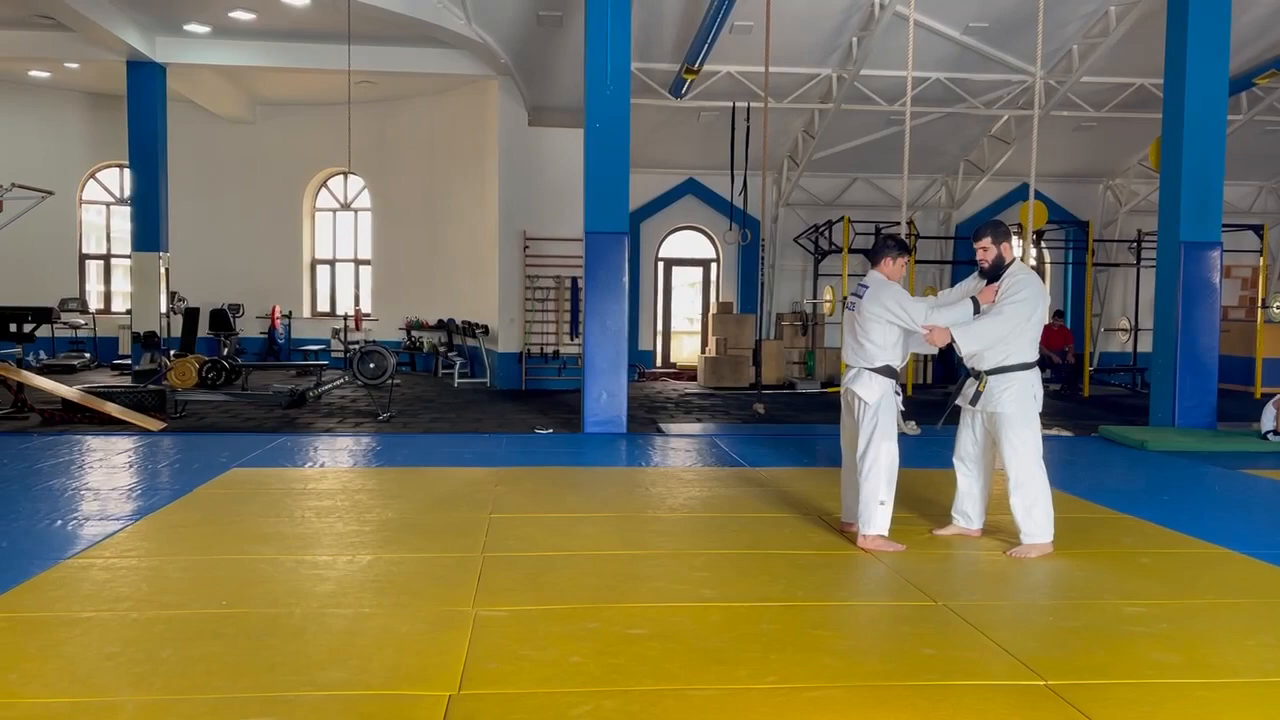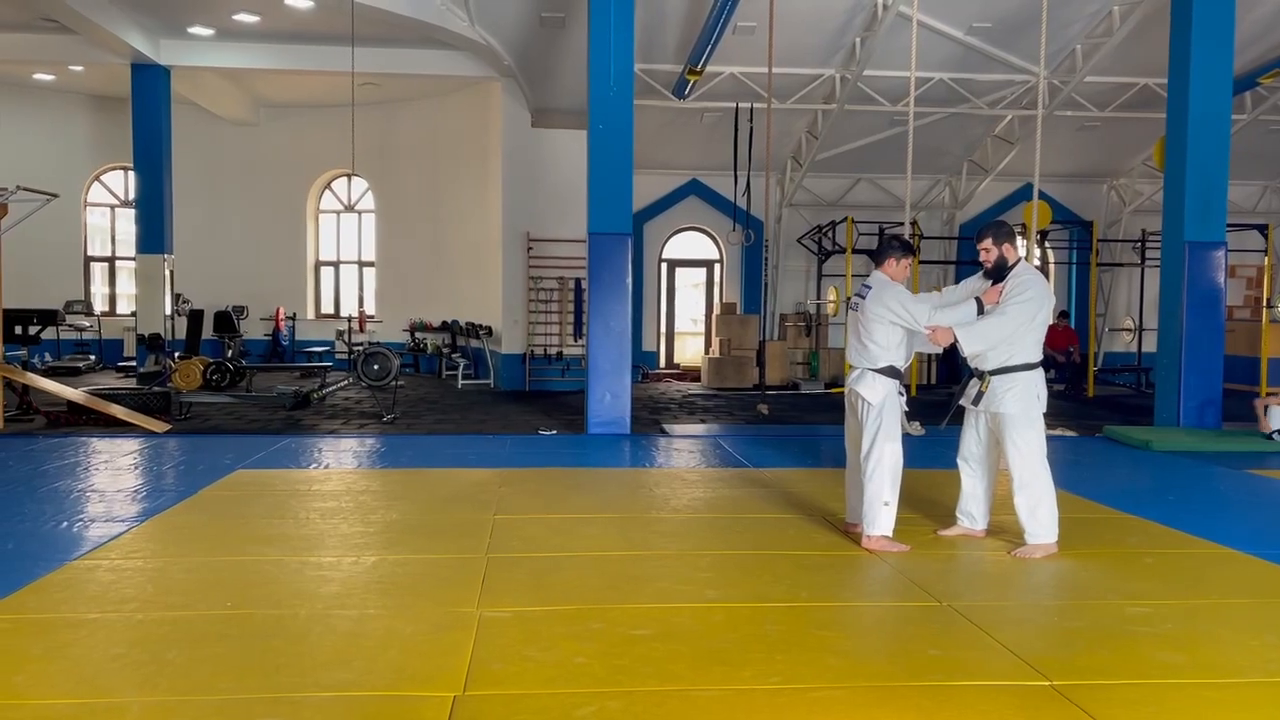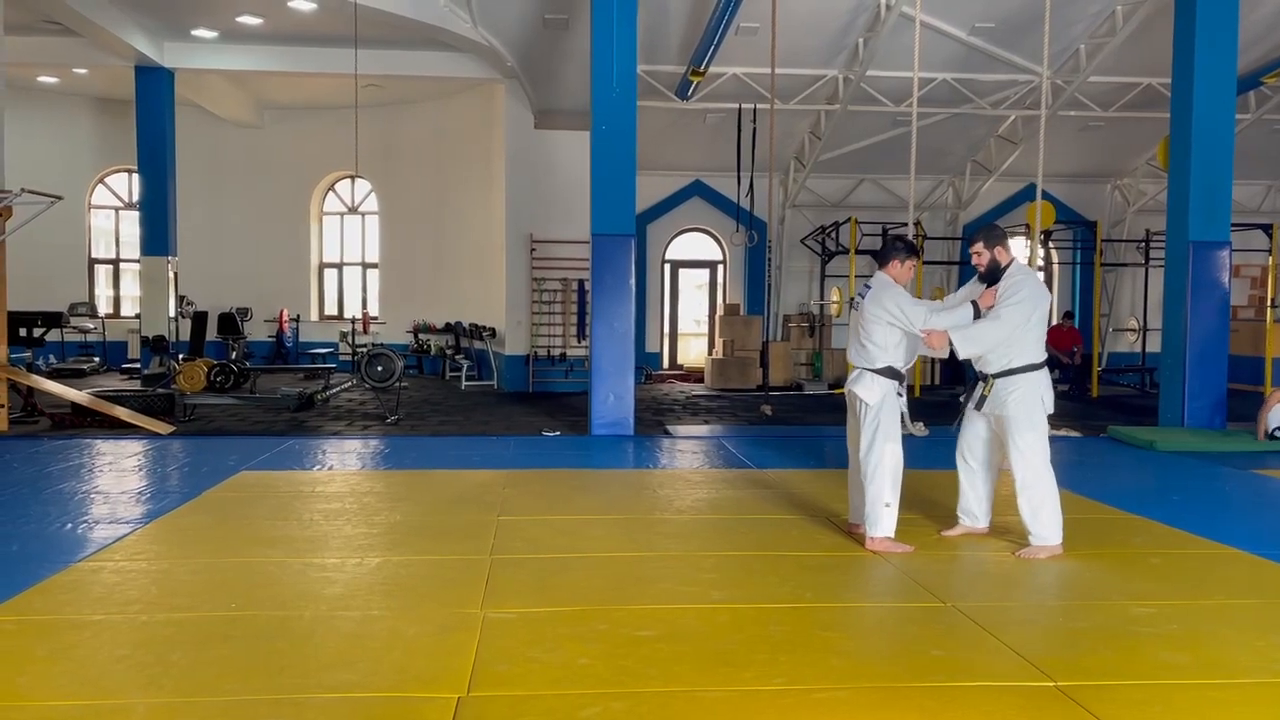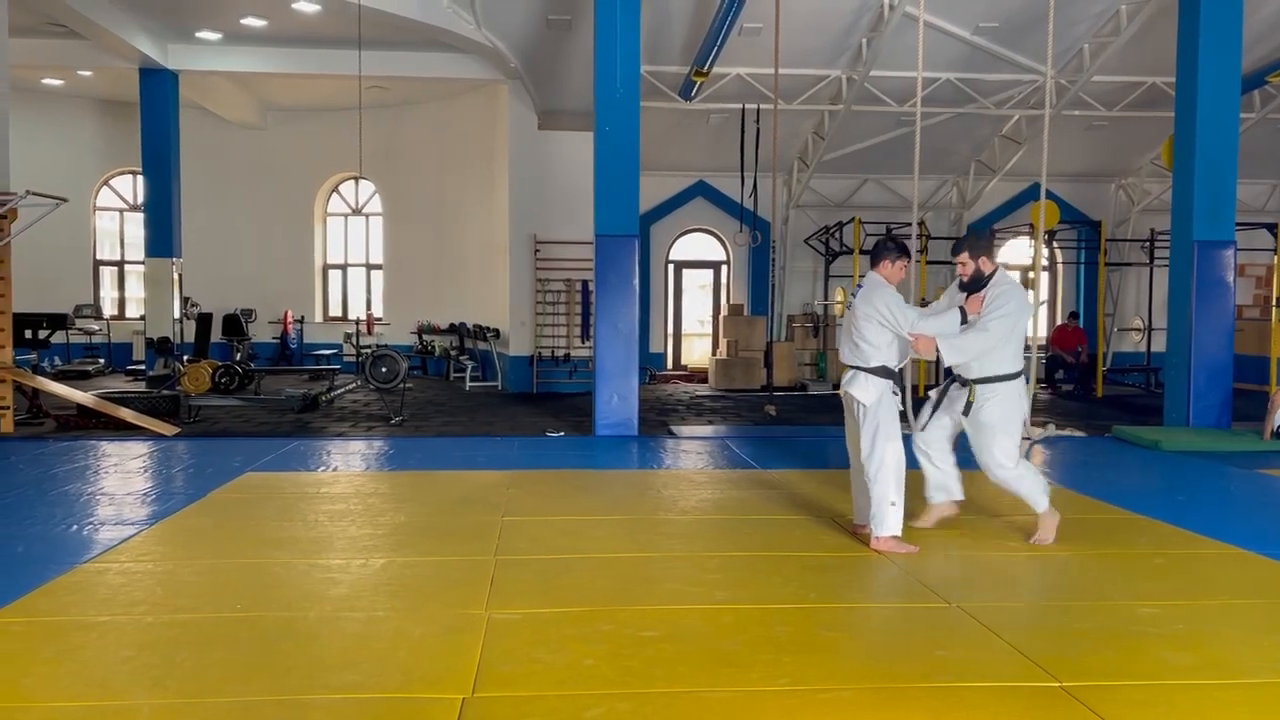
dt=0.4s
person 1, frame 1
left shoulder: (1026, 285)
right shoulder: (981, 280)
left elbow: (997, 326)
right elbow: (945, 302)
left wrist: (951, 335)
left hip: (1012, 387)
right hip: (979, 384)
left knee: (1021, 462)
right knee: (969, 456)
left ankle: (1039, 538)
right ankle: (968, 521)
person 1, frame 2
left shoulder: (1030, 284)
right shoulder: (987, 279)
left elbow: (1000, 326)
right elbow: (948, 300)
left wrist: (954, 334)
left hip: (1016, 387)
right hip: (984, 385)
left knee: (1025, 463)
right knee: (973, 457)
left ankle: (1043, 538)
right ankle: (972, 522)
person 1, frame 3
left shoulder: (1025, 285)
right shoulder: (985, 282)
left elbow: (996, 328)
left wrist: (949, 338)
left hip: (1021, 387)
right hip: (989, 386)
left knee: (1029, 464)
right knee: (971, 452)
left ankle: (1049, 540)
right ankle: (974, 518)
person 1, frame 4
left shoulder: (1010, 296)
right shoulder: (963, 288)
left elbow: (982, 339)
left wrist: (938, 344)
left hip: (997, 392)
right hip: (962, 388)
left knee: (1001, 465)
right knee: (928, 438)
left ankle: (1045, 509)
right ankle: (943, 500)
person 2, frame 1
left shoulder: (861, 290)
right shoulder: (886, 292)
left elbow: (904, 327)
right elbow: (928, 317)
right wrist: (977, 301)
left hip: (857, 379)
right hip: (875, 384)
left knee: (857, 454)
right knee: (880, 456)
left ankle: (852, 518)
right ankle: (870, 532)
person 2, frame 2
left shoulder: (865, 291)
right shoulder: (889, 293)
left elbow: (912, 323)
right elbow: (932, 317)
right wrist: (981, 302)
left hip: (861, 380)
right hip: (879, 384)
left knee: (861, 454)
right knee: (884, 457)
left ankle: (856, 519)
right ankle: (874, 533)
person 2, frame 3
left shoulder: (871, 290)
right shoulder: (890, 294)
left elbow: (922, 310)
right elbow: (929, 321)
right wrist: (977, 305)
left hip: (864, 381)
right hip: (879, 386)
left knee: (864, 455)
right knee: (884, 458)
left ankle: (860, 519)
right ankle: (878, 534)
person 2, frame 4
left shoulder: (865, 291)
right shoulder: (881, 294)
left elbow: (912, 316)
right elbow: (916, 326)
left wrist: (957, 307)
right wrist: (964, 312)
left hip: (860, 381)
right hip: (874, 384)
left knee: (865, 456)
right knee: (886, 457)
left ankle: (866, 520)
right ankle: (884, 534)
